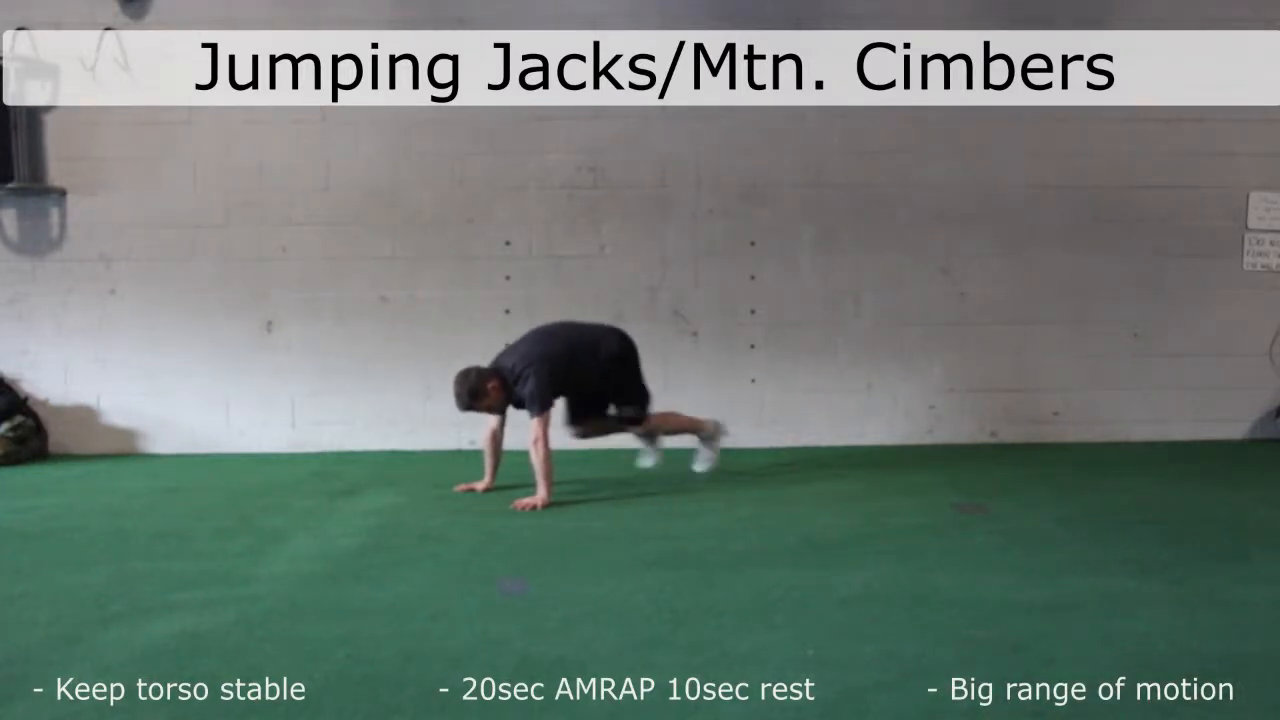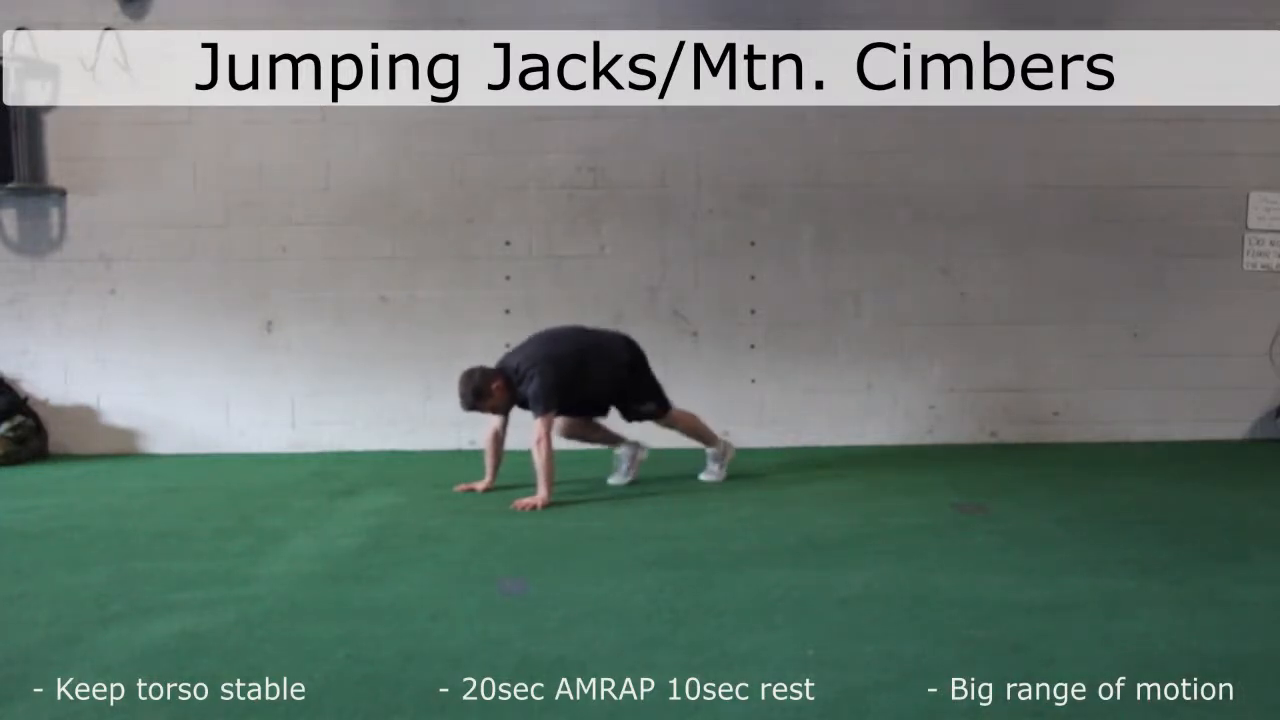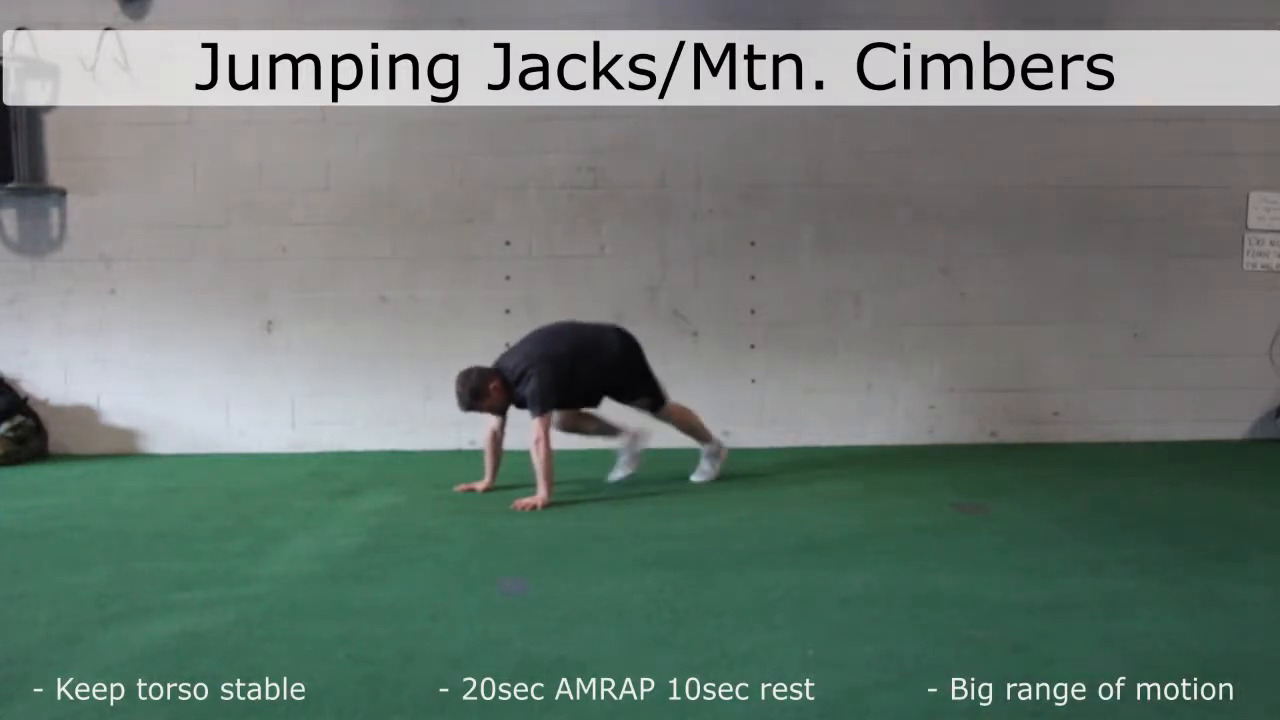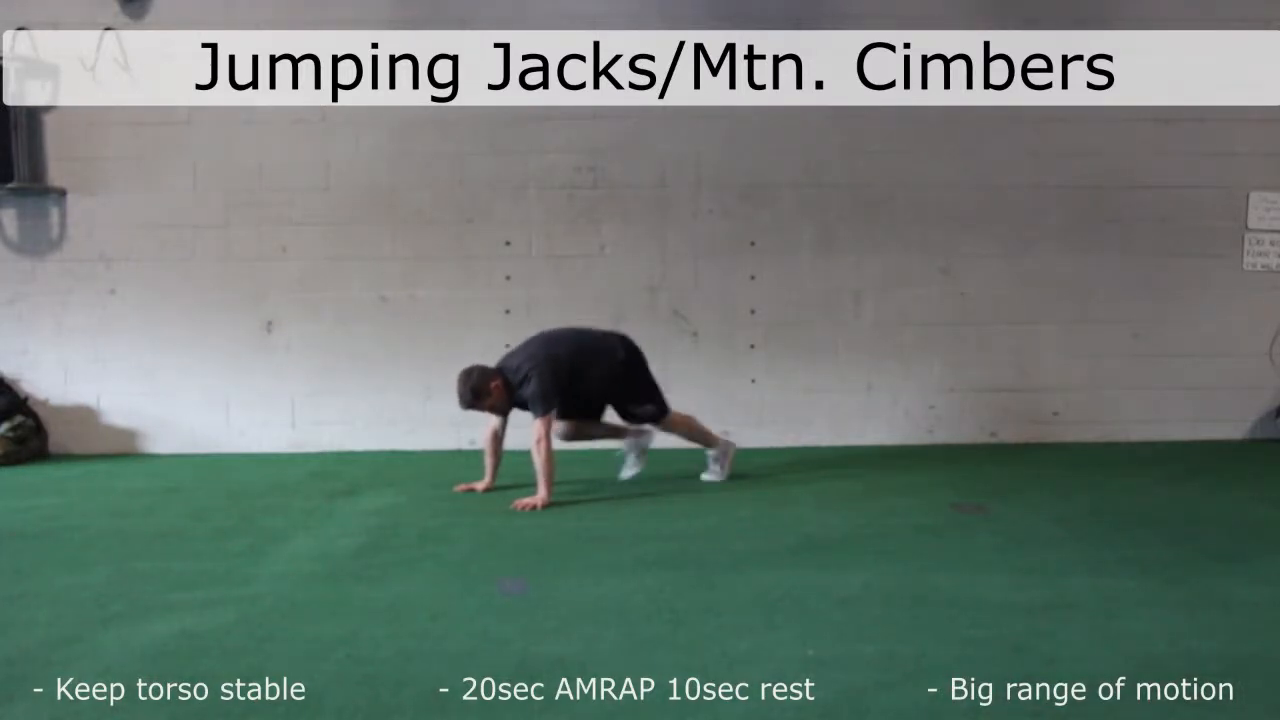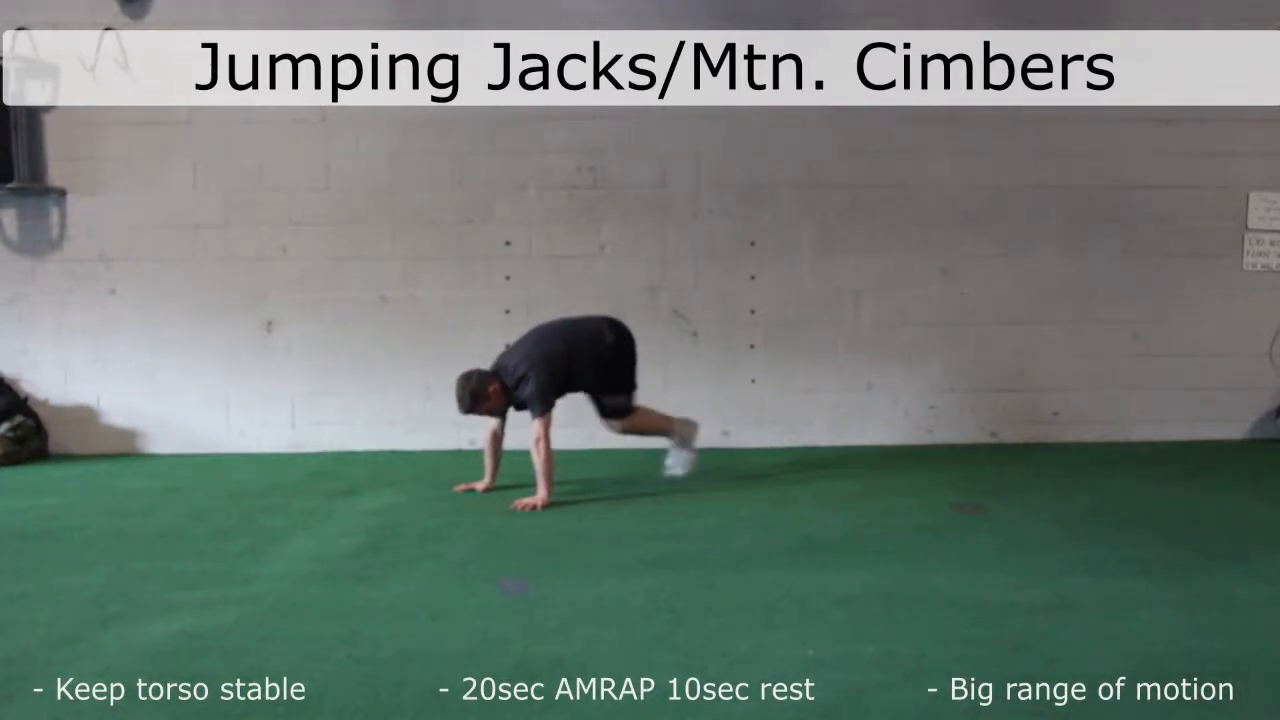
dt=0.2s
person 1, frame 1
left shoulder: (531, 379)
right shoulder: (497, 375)
left elbow: (538, 438)
right elbow: (493, 430)
left wrist: (543, 495)
right wrist: (487, 480)
left hip: (612, 353)
right hip: (590, 361)
left knee: (640, 422)
right knee: (580, 428)
left ankle: (706, 430)
right ankle: (647, 434)
person 1, frame 2
left shoulder: (536, 379)
right shoulder: (502, 375)
left elbow: (541, 439)
right elbow: (496, 431)
left wrist: (543, 494)
right wrist: (488, 480)
left hip: (620, 359)
right hip: (594, 369)
left knee: (663, 415)
right knee: (565, 426)
left ankle: (718, 449)
right ankle: (628, 450)
person 1, frame 3
left shoulder: (533, 379)
right shoulder: (498, 375)
left elbow: (539, 438)
right elbow: (494, 430)
left wrist: (543, 495)
right wrist: (487, 481)
left hip: (614, 353)
right hip: (593, 356)
left knee: (658, 408)
right knee: (561, 419)
left ankle: (711, 448)
right ankle: (626, 439)
person 1, frame 4
left shoulder: (535, 382)
right shoulder: (501, 375)
left elbow: (540, 439)
right elbow: (495, 430)
left wrist: (543, 494)
right wrist: (487, 480)
left hip: (616, 361)
right hip: (595, 368)
left knee: (659, 418)
right knee: (565, 428)
left ankle: (718, 449)
right ankle: (633, 439)
person 1, frame 5
left shoulder: (531, 380)
right shoulder: (496, 378)
left elbow: (540, 438)
right elbow: (494, 431)
left wrist: (543, 494)
right wrist: (487, 480)
left hip: (612, 342)
right hip: (597, 344)
left knee: (620, 421)
right knee: (622, 413)
left ankle: (679, 431)
right ankle: (679, 436)
